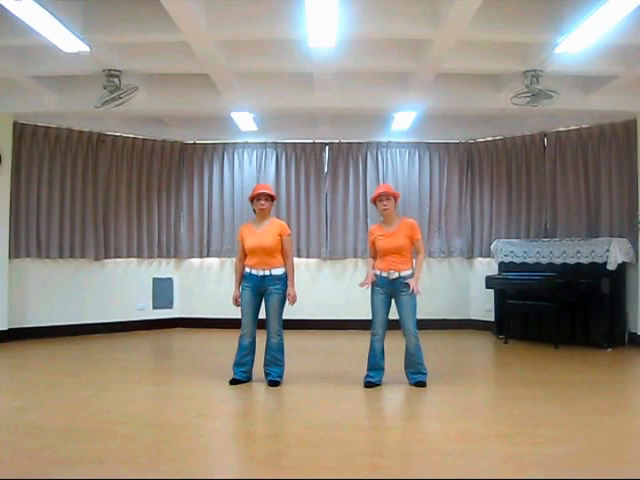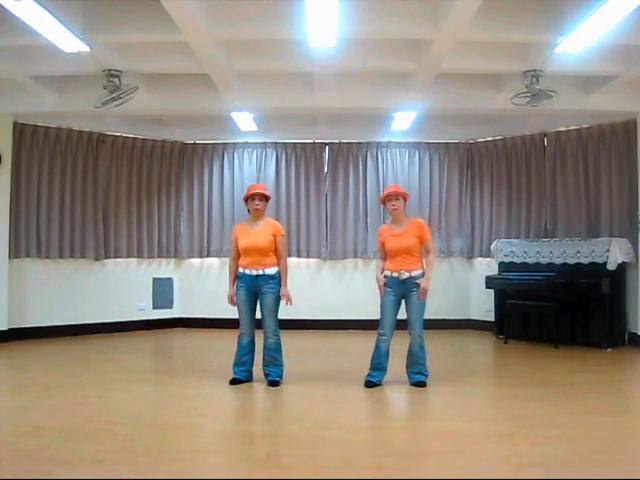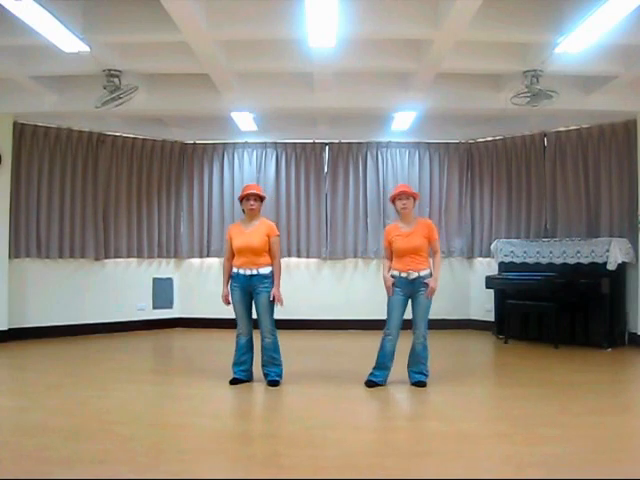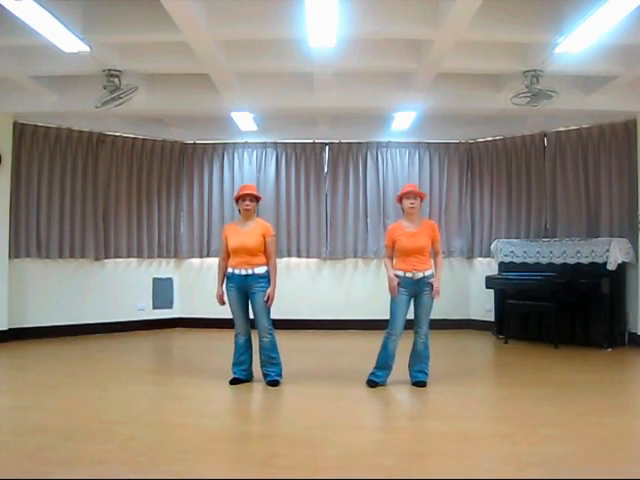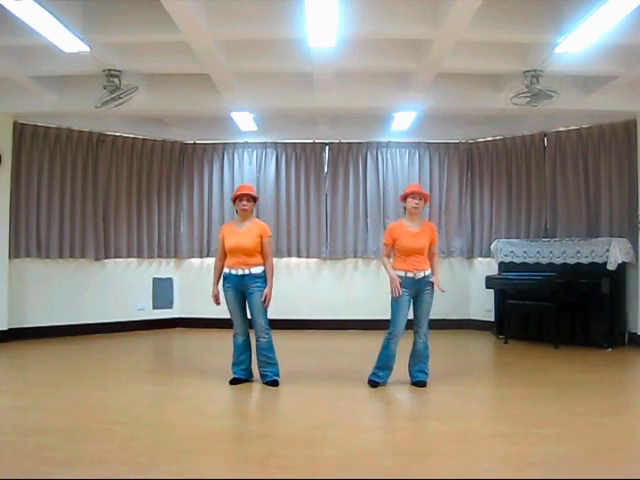
dt=0.2s
person 1, frame 1
left shoulder: (409, 225)
right shoulder: (374, 230)
left elbow: (420, 253)
left wrist: (416, 277)
right wrist: (370, 273)
left hip: (404, 281)
right hip: (381, 282)
left knee: (410, 330)
right knee: (377, 331)
left ankle: (417, 374)
right ankle: (374, 375)
person 1, frame 2
left shoulder: (418, 225)
right shoulder: (383, 231)
left elbow: (430, 253)
left wrist: (427, 277)
right wrist: (379, 274)
left hip: (415, 281)
right hip: (391, 282)
left knee: (416, 331)
right knee: (384, 331)
left ankle: (417, 374)
right ankle: (376, 375)
person 1, frame 3
left shoulder: (426, 225)
right shoulder: (390, 230)
left elbow: (436, 253)
left wrist: (435, 277)
right wrist: (385, 274)
left hip: (422, 281)
right hip: (399, 282)
left knee: (420, 331)
right knee: (391, 330)
left ankle: (418, 374)
right ankle: (379, 375)
person 1, frame 4
left shoulder: (431, 226)
right shoulder: (394, 229)
left elbow: (438, 254)
right elbow: (388, 257)
left wrist: (437, 277)
right wrist: (390, 275)
left hip: (425, 281)
right hip: (403, 282)
left knee: (422, 331)
right knee: (395, 330)
left ankle: (419, 374)
right ankle: (379, 374)
person 1, frame 5
left shoulder: (430, 228)
right shoulder: (394, 228)
right elbow: (385, 256)
left wrist: (435, 276)
right wrist: (392, 275)
left hip: (424, 282)
right hip: (403, 282)
left knee: (421, 330)
right knee: (396, 330)
left ankle: (419, 374)
right ankle: (379, 374)
person 2, frame 1
left shoulder: (281, 227)
right shoulder: (244, 229)
left elbow: (288, 258)
right elbow: (240, 260)
left wrist: (291, 285)
right wrist: (237, 287)
left hip: (275, 280)
right hip: (251, 280)
left knee: (274, 330)
right knee: (247, 329)
left ankle: (274, 373)
right ankle: (242, 373)
person 2, frame 2
left shoulder: (275, 227)
right shoulder: (238, 229)
left elbow: (282, 258)
right elbow: (234, 260)
left wrist: (284, 286)
right wrist: (231, 287)
left hip: (268, 279)
right hip: (244, 280)
left knee: (270, 330)
right knee: (245, 329)
left ankle: (273, 374)
right ankle: (242, 372)
person 2, frame 3
left shoulder: (269, 227)
right shoulder: (233, 229)
left elbow: (276, 259)
right elbow: (228, 259)
left wrist: (276, 286)
right wrist: (225, 286)
left hip: (263, 279)
right hip: (239, 280)
left knee: (267, 329)
right knee: (242, 329)
left ankle: (273, 373)
right ankle: (242, 372)
person 2, frame 4
left shoulder: (264, 227)
right shoulder: (228, 229)
left elbow: (271, 259)
right elbow: (223, 259)
left wrist: (272, 286)
right wrist: (219, 286)
left hip: (258, 279)
right hip: (234, 280)
left knee: (264, 328)
right knee: (240, 329)
left ankle: (272, 373)
right ankle: (242, 372)
person 2, frame 5
left shoulder: (262, 228)
right shoulder: (225, 229)
left elbow: (268, 259)
right elbow: (220, 259)
left wrist: (269, 286)
right wrist: (215, 285)
left hip: (255, 279)
right hip: (231, 280)
left knee: (261, 328)
right knee: (239, 329)
left ankle: (269, 373)
right ankle: (241, 372)
